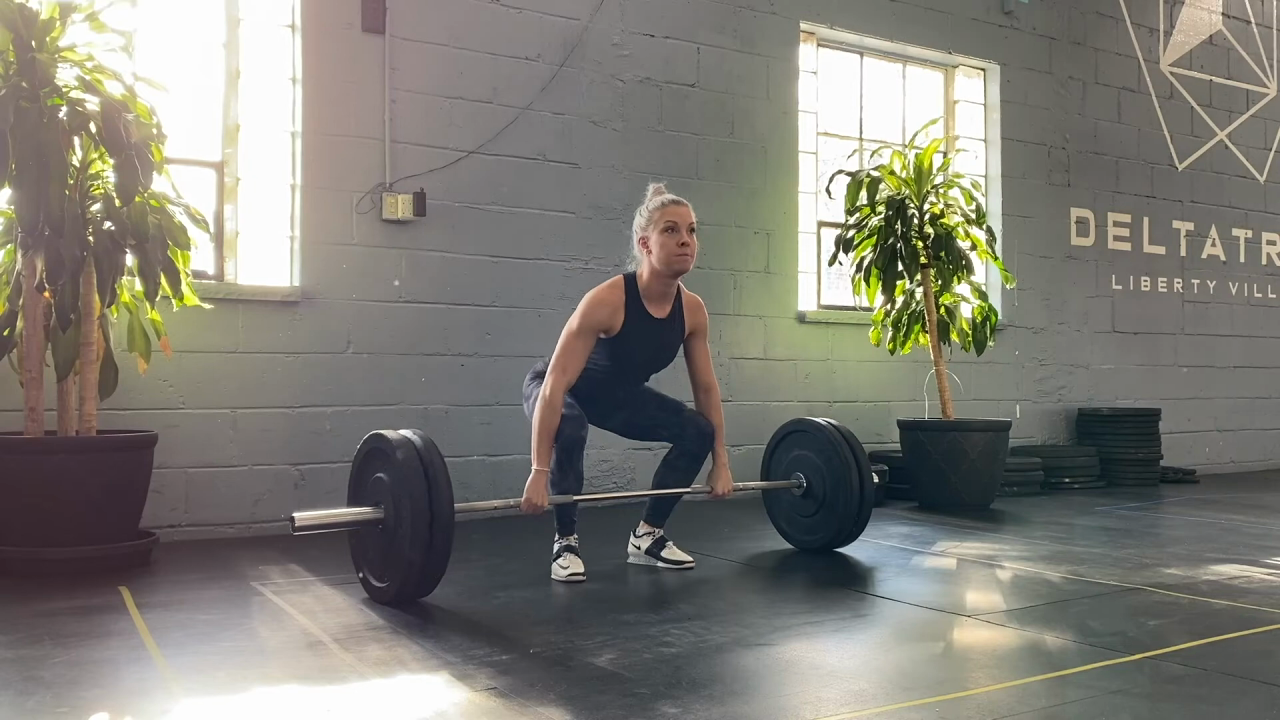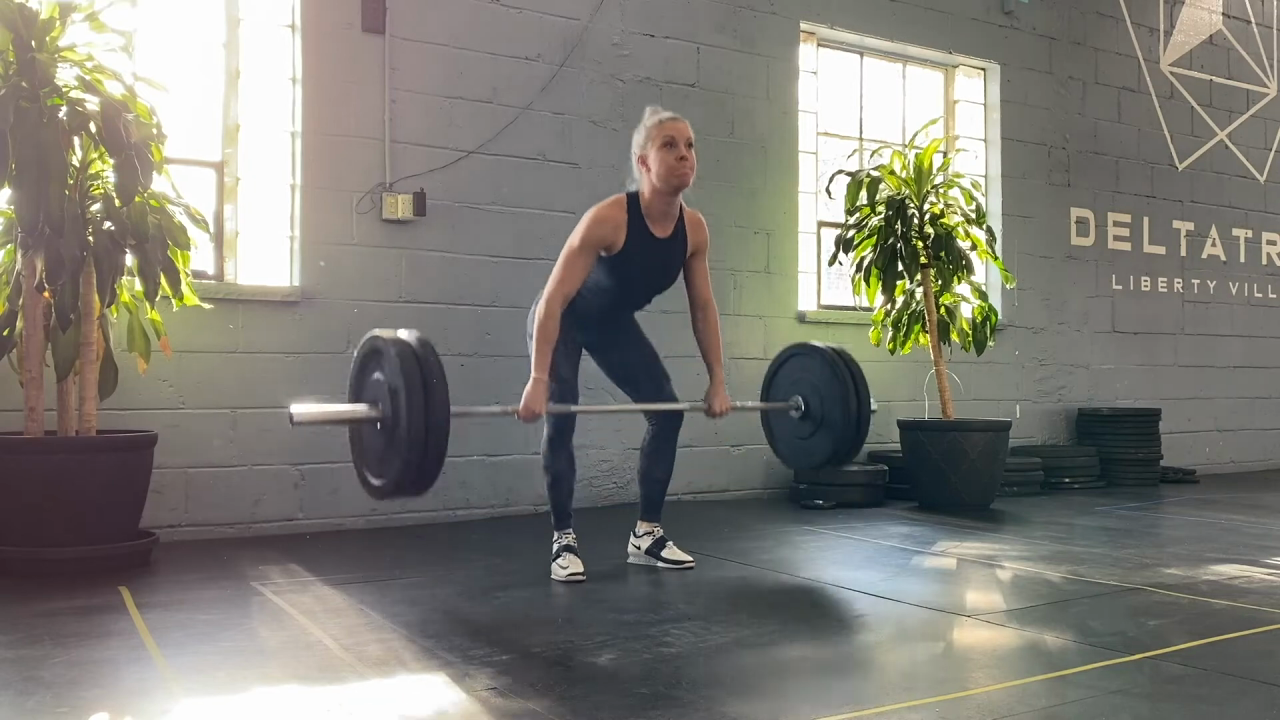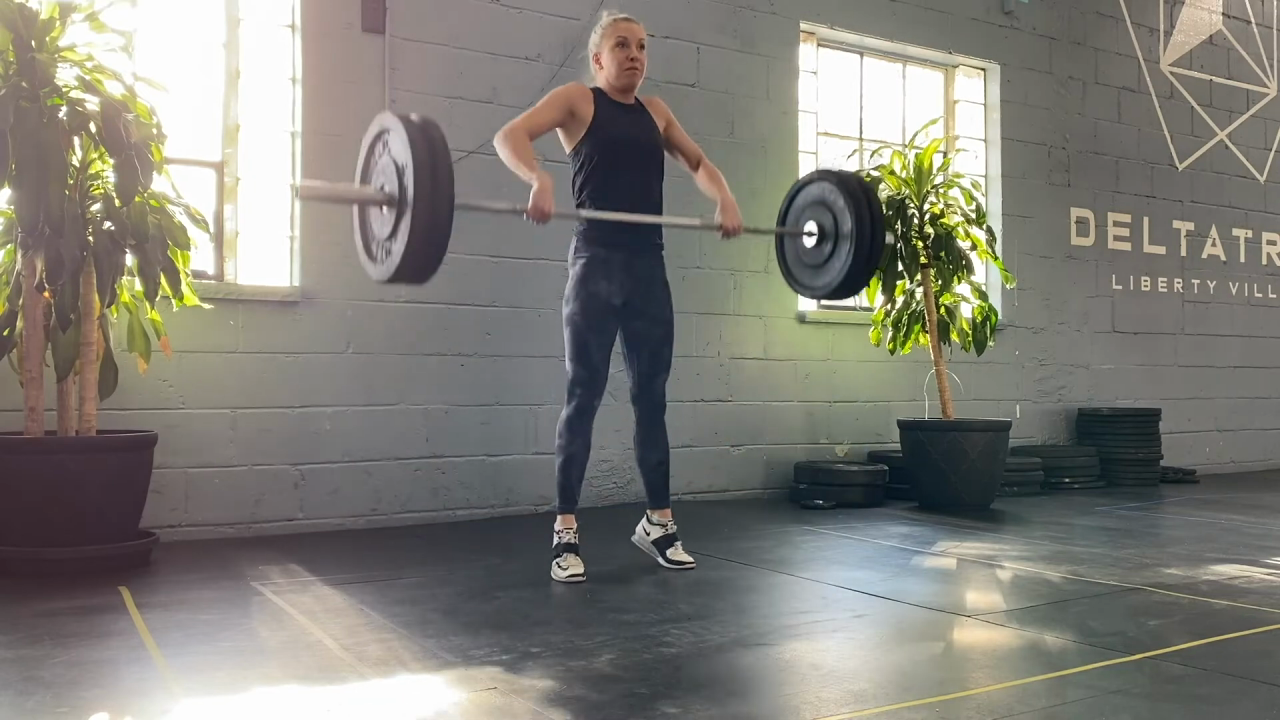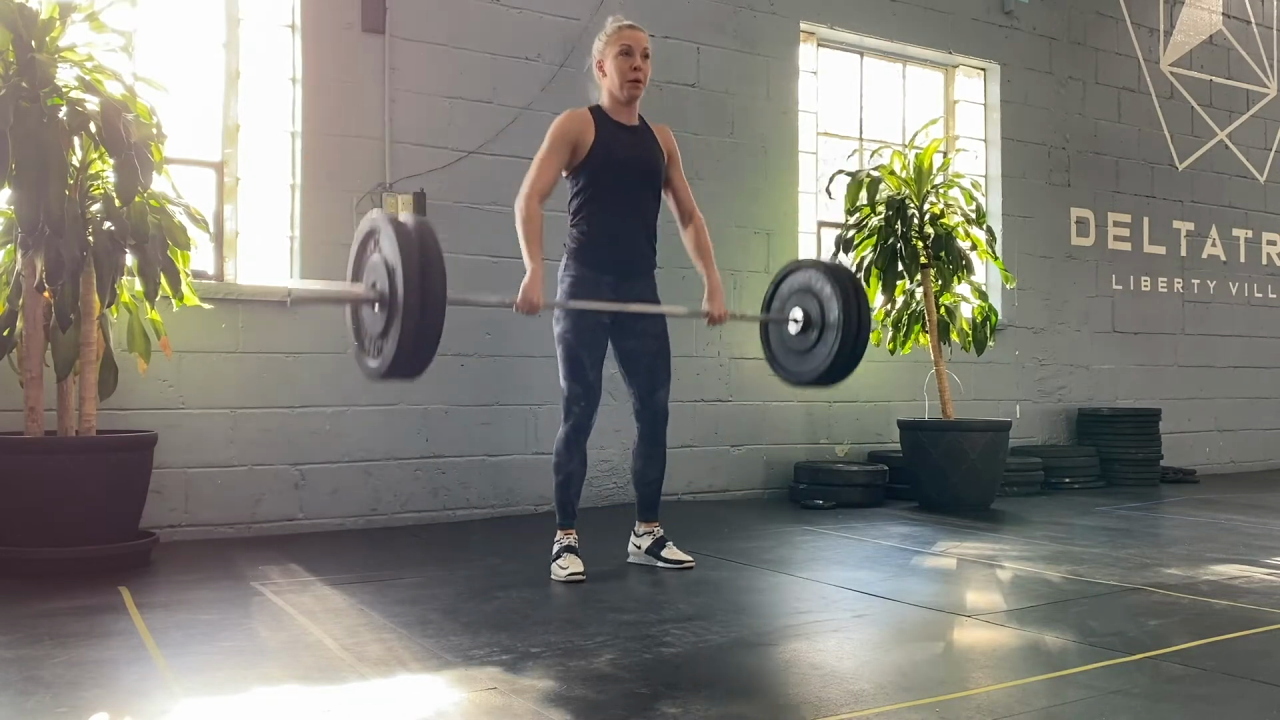
dt=0.5s
person 1, frame 1
left shoulder: (692, 310)
right shoulder: (606, 302)
left elbow: (706, 387)
right elbow: (555, 386)
left wrist: (721, 461)
right wrist: (539, 472)
left hip: (622, 395)
right hip: (568, 393)
left knee: (699, 431)
right knee: (570, 430)
left ankle: (648, 535)
right ankle: (565, 542)
person 1, frame 2
left shoulder: (693, 227)
right shoulder: (609, 217)
left elbow: (703, 306)
right elbow: (553, 299)
left wrist: (717, 380)
right wrist: (537, 382)
left hip: (617, 323)
right hip: (568, 320)
left knee: (668, 414)
right knee: (563, 417)
left ankle: (647, 535)
right ankle: (564, 541)
person 1, frame 3
left shoulder: (655, 111)
right shoulder: (575, 100)
left elbow: (697, 161)
right elbow: (508, 138)
left wrist: (724, 197)
right wrist: (538, 179)
left hip: (650, 271)
right hip: (595, 268)
left knee: (651, 400)
right knee: (584, 396)
left ankle: (658, 522)
right ankle: (565, 530)
person 1, frame 4
left shoulder: (660, 138)
right shoulder: (576, 125)
left elbow: (689, 217)
right elbow: (529, 199)
left wrist: (712, 287)
right wrist: (534, 270)
left hip: (641, 292)
right hip: (585, 287)
left knee: (653, 412)
right knee: (580, 412)
left ankle: (646, 533)
right ankle: (565, 540)
